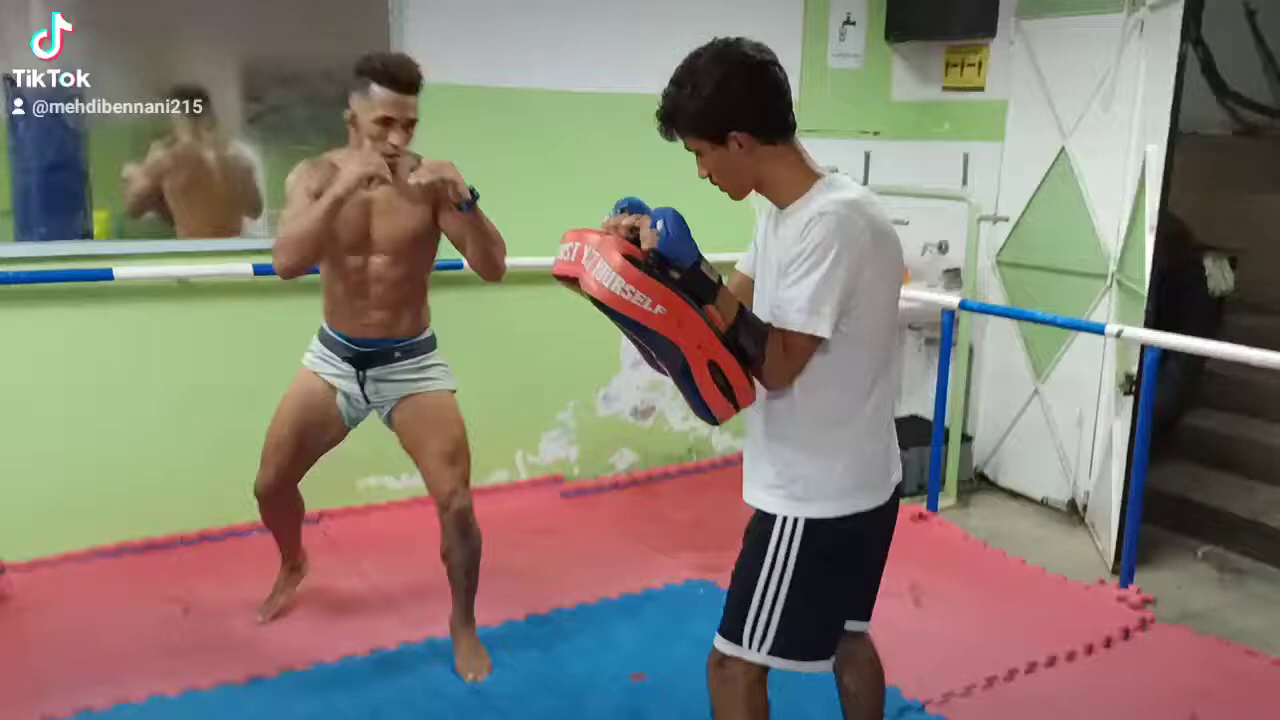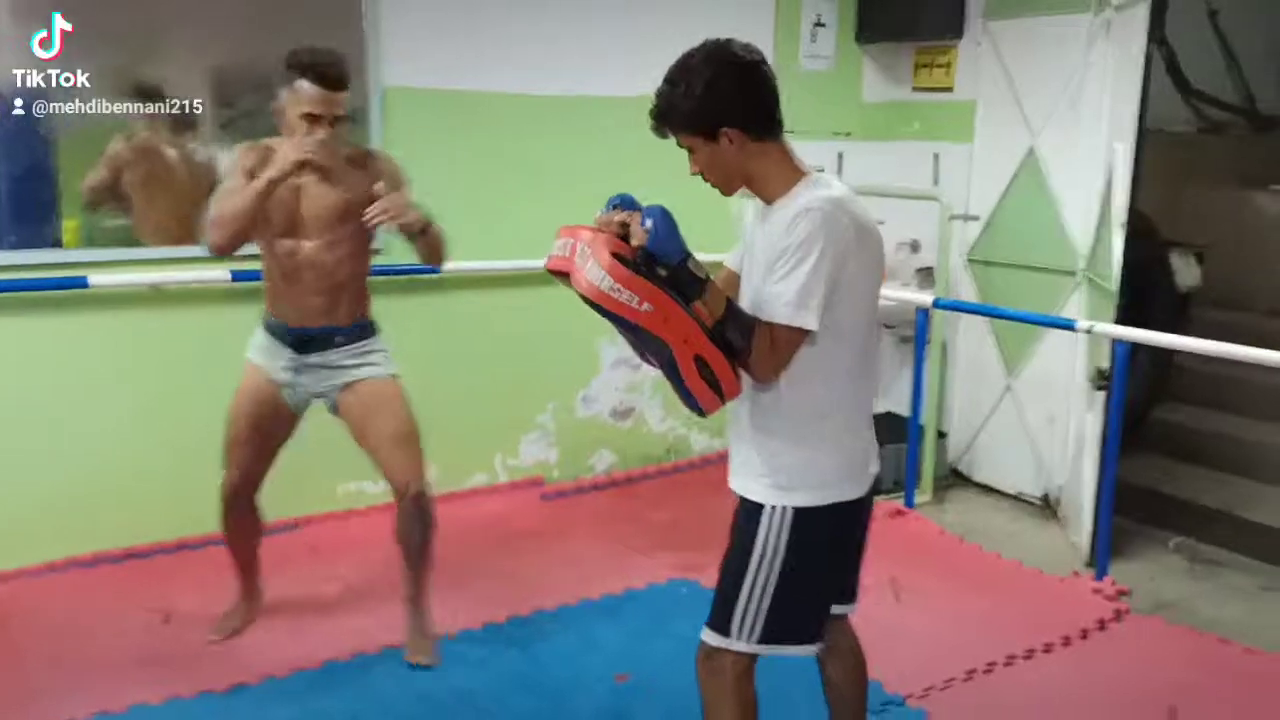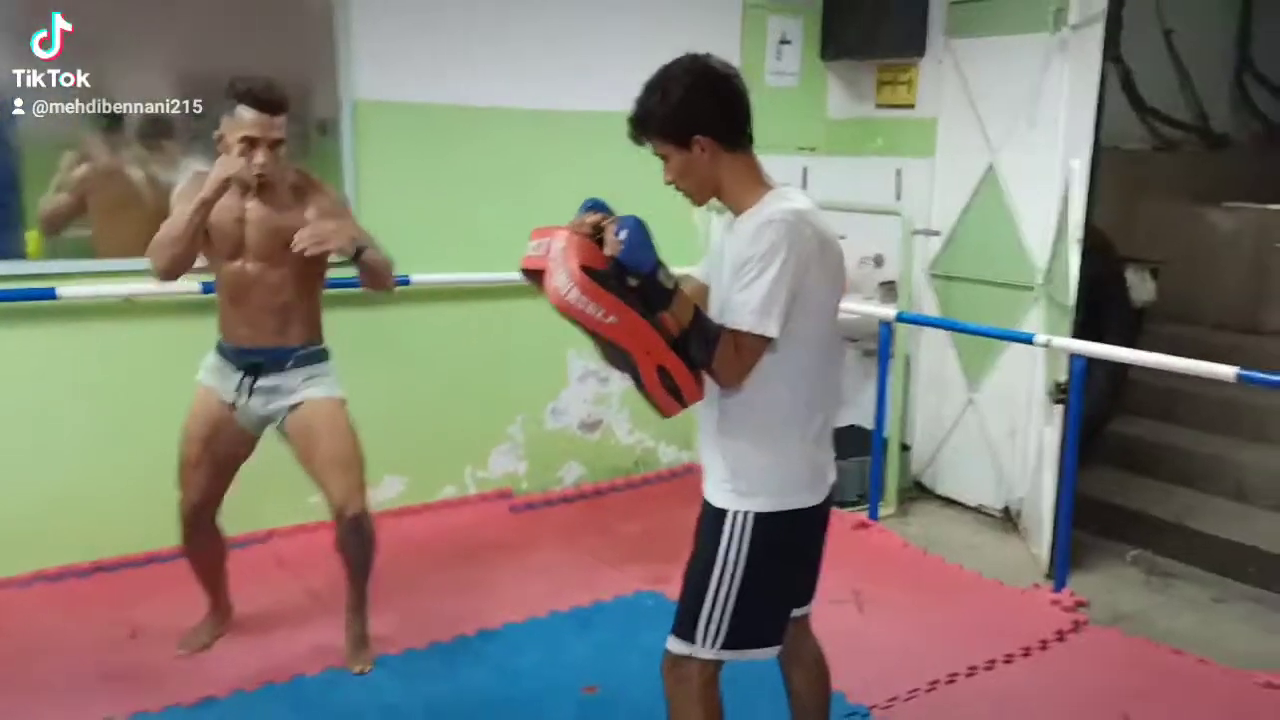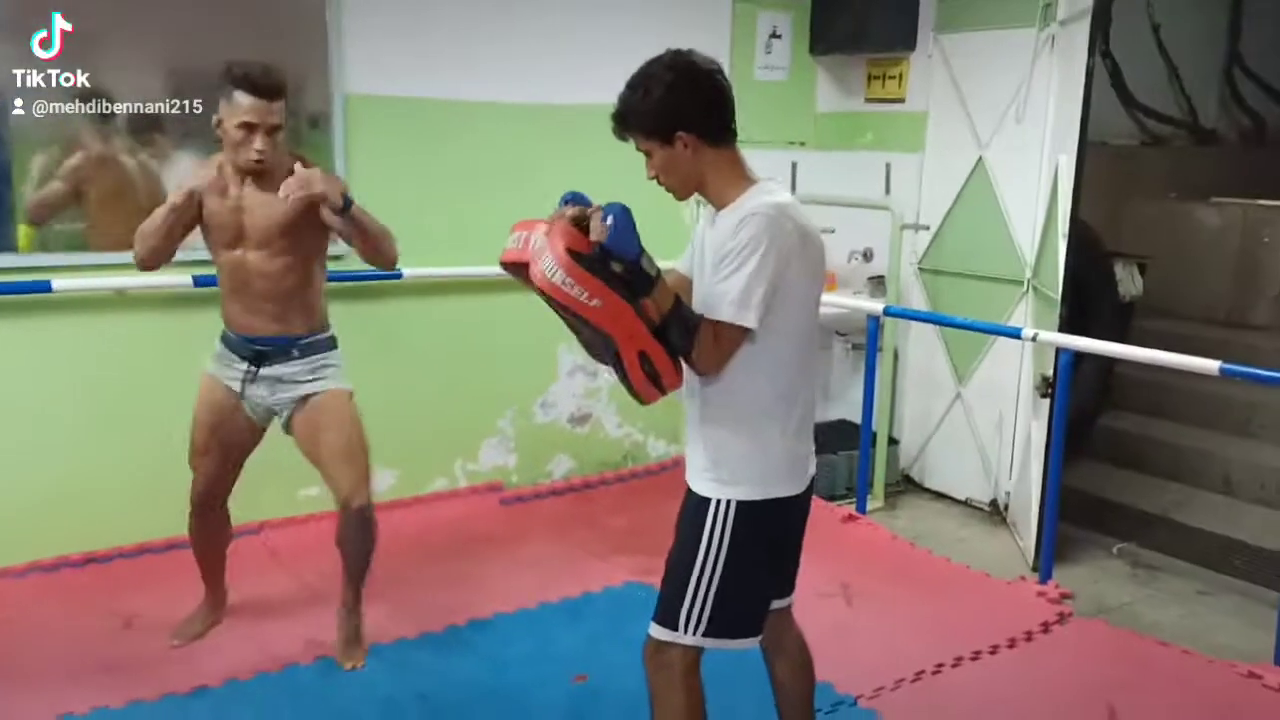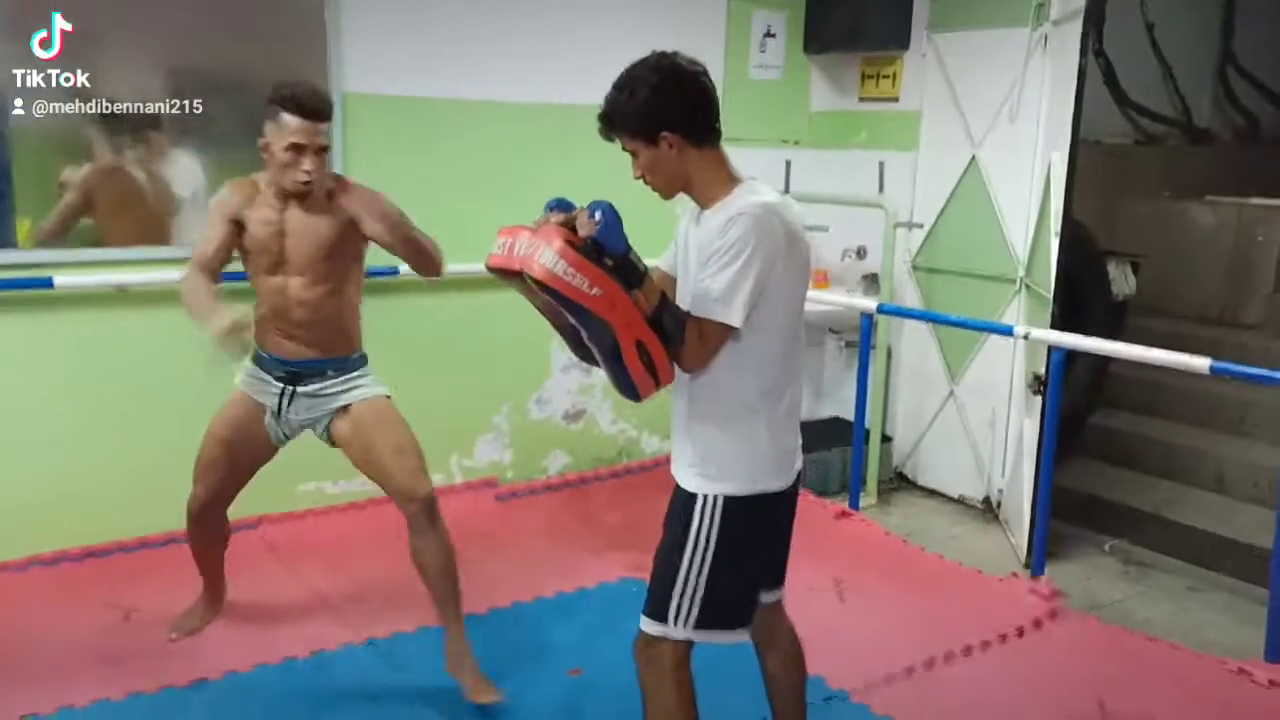
dt=0.2s
person 1, frame 1
left shoulder: (830, 223)
right shoulder: (790, 212)
left elbow: (776, 366)
right elbow: (738, 301)
left wrist: (689, 275)
right wrist: (664, 251)
left hip: (814, 495)
right hip: (858, 481)
right knee: (846, 634)
person 1, frame 2
left shoulder: (814, 218)
right shoulder: (779, 210)
left elbow: (765, 359)
right elbow: (726, 299)
left wrist: (682, 272)
right wrist: (655, 249)
left hip: (795, 485)
right hip: (832, 472)
left knee: (723, 658)
right knee: (829, 625)
person 1, frame 3
left shoulder: (776, 229)
right shoulder: (749, 223)
left elbow: (729, 365)
right elbow: (693, 308)
left wrist: (649, 280)
right wrist: (627, 254)
left hip: (757, 490)
right hip: (793, 478)
left knee: (688, 665)
right knee: (792, 629)
person 1, frame 4
left shoulder: (759, 223)
right shoulder: (729, 216)
left elbow: (706, 354)
right elbow: (674, 297)
left wrist: (632, 266)
right wrist: (604, 250)
left hip: (739, 480)
right hip: (773, 468)
left knee: (669, 652)
right knee: (773, 619)
person 1, frame 5
left shoulder: (748, 222)
right shoulder: (709, 215)
left elbow: (691, 351)
right elbow: (656, 296)
left wrist: (620, 263)
right wrist: (590, 249)
left hip: (727, 474)
right hip: (761, 462)
left knee: (660, 646)
right knee: (764, 613)
person 2, frame 1
left shoulder: (431, 180)
right shoulder: (315, 176)
left elbow: (493, 270)
right elbow: (286, 262)
left wrist: (464, 200)
right wrist: (342, 191)
left hip: (411, 362)
right hip: (334, 357)
left knee: (456, 505)
right knee: (272, 483)
left ankle: (464, 628)
right ankle: (293, 567)
person 2, frame 2
left shoulder: (369, 169)
right shoulder: (252, 163)
left elbow: (434, 257)
right elbow: (218, 241)
left wrist: (419, 225)
right wrist: (274, 175)
left hip: (354, 352)
right hip: (279, 350)
left knee: (411, 489)
right knee: (236, 488)
left ankle: (416, 607)
right ankle: (249, 595)
person 2, frame 3
left shoulder: (313, 198)
right shoulder: (203, 189)
left elbow: (384, 281)
right elbow: (164, 266)
left wrist: (356, 244)
right wrist: (206, 195)
left hip: (303, 374)
right hip: (230, 371)
left knee: (351, 509)
right knee: (195, 507)
left ankle: (356, 617)
right ankle: (219, 609)
person 2, frame 4
left shoulder: (308, 182)
right shoulder: (202, 181)
left elbow: (385, 256)
right elbow: (144, 248)
left wrist: (339, 201)
right wrist: (182, 200)
left hip: (310, 365)
right hip: (237, 362)
left knee: (357, 500)
right knee: (205, 495)
left ankle: (351, 612)
right ankle: (214, 598)
person 2, frame 5
left shoulder: (351, 197)
right shoulder: (237, 198)
left elbow: (431, 267)
right elbow: (195, 274)
left wrist: (390, 222)
right wrist: (214, 315)
left hip: (346, 382)
right hip: (268, 379)
left knee: (421, 499)
right knee: (203, 504)
left ankle: (457, 654)
right ankle: (212, 595)
